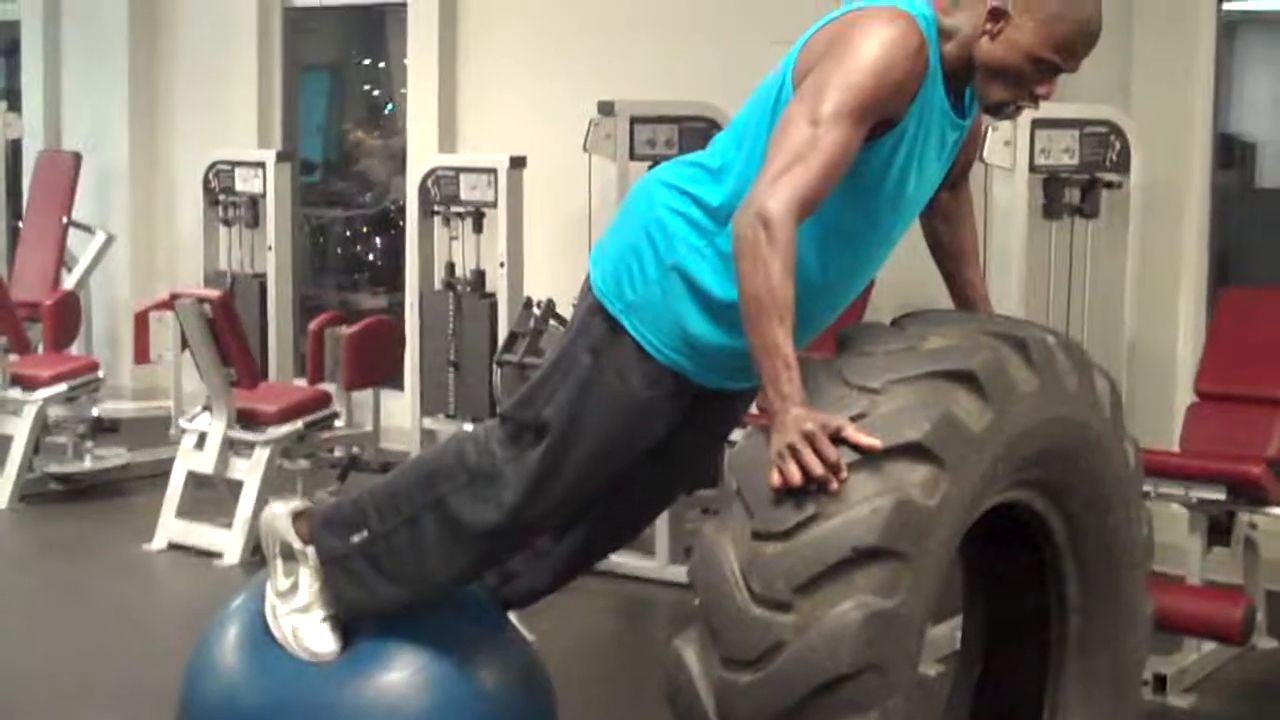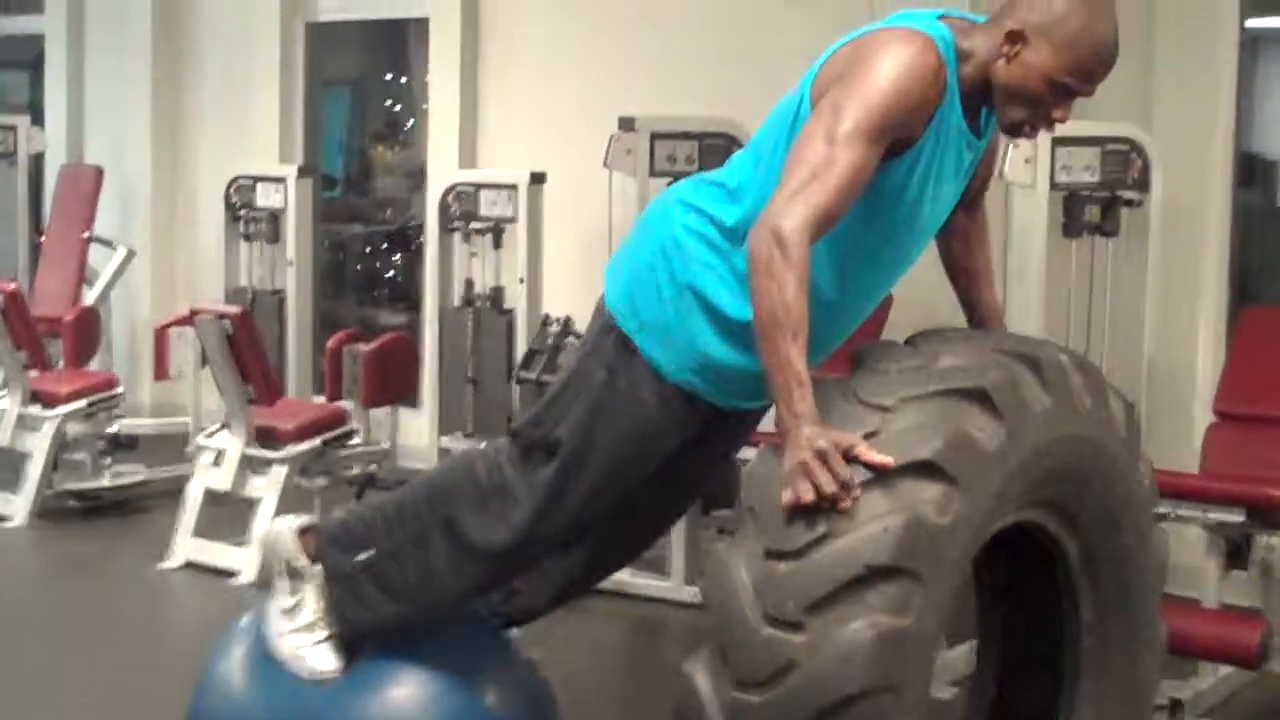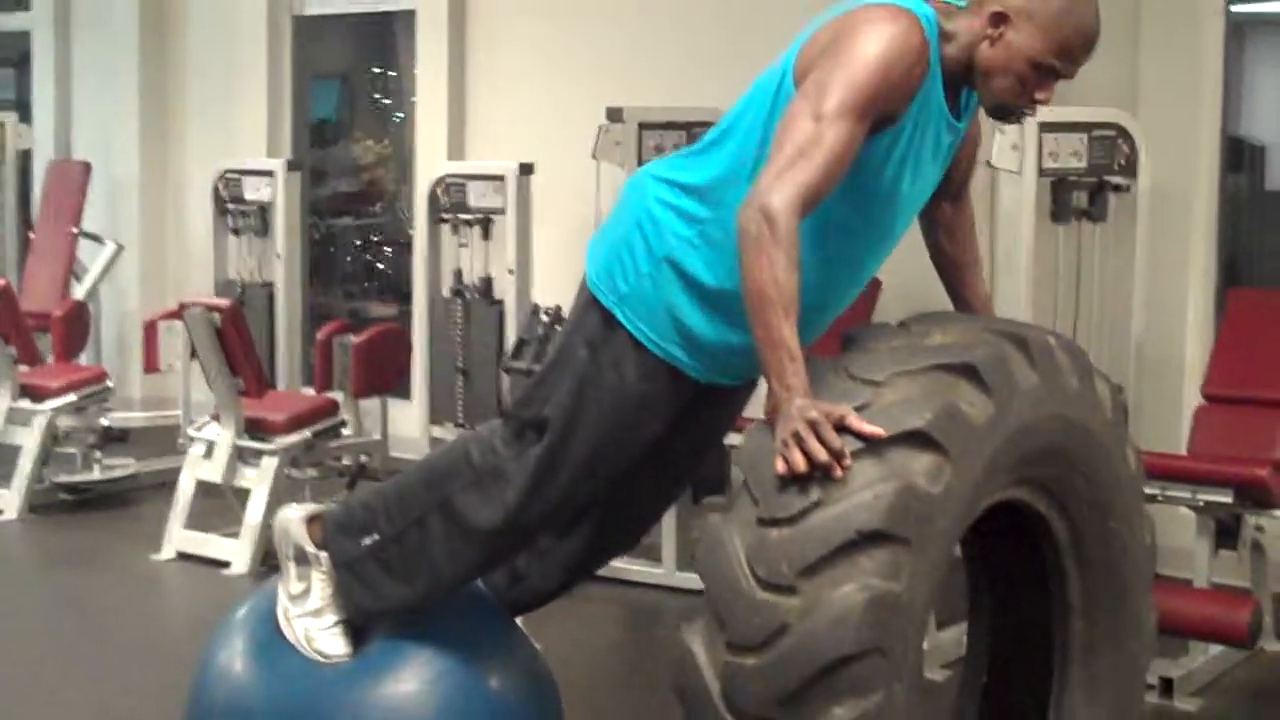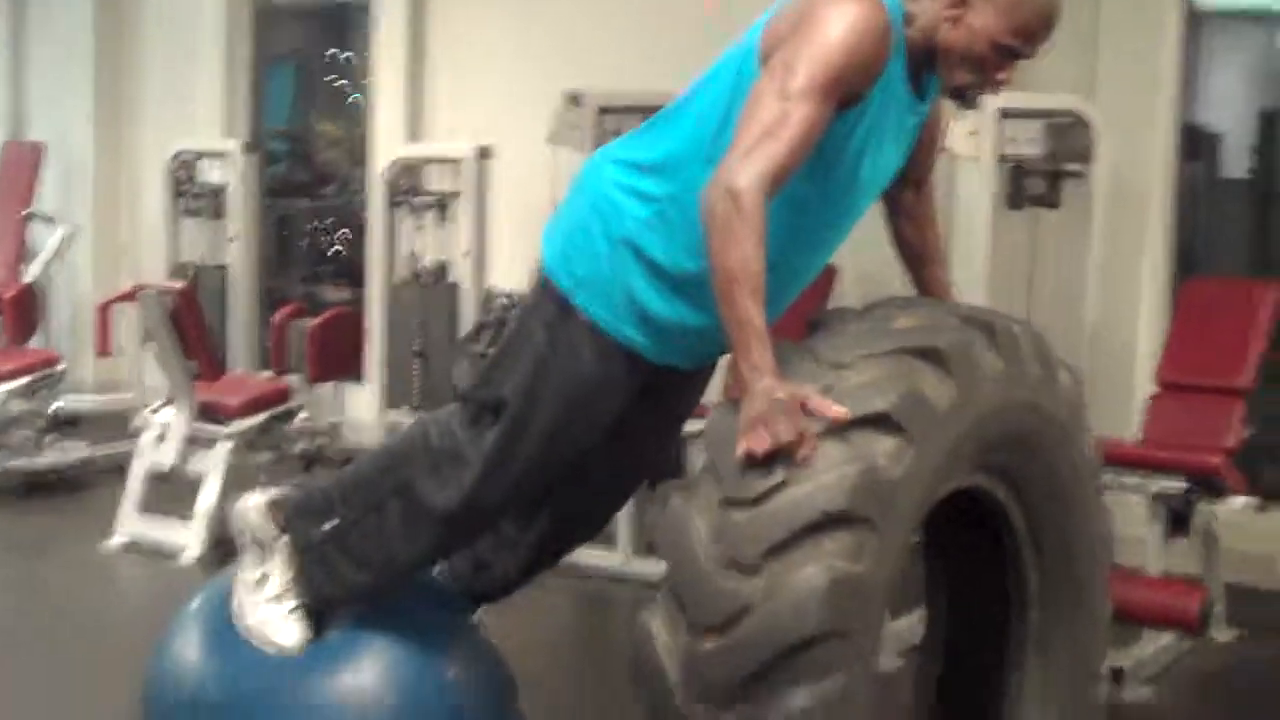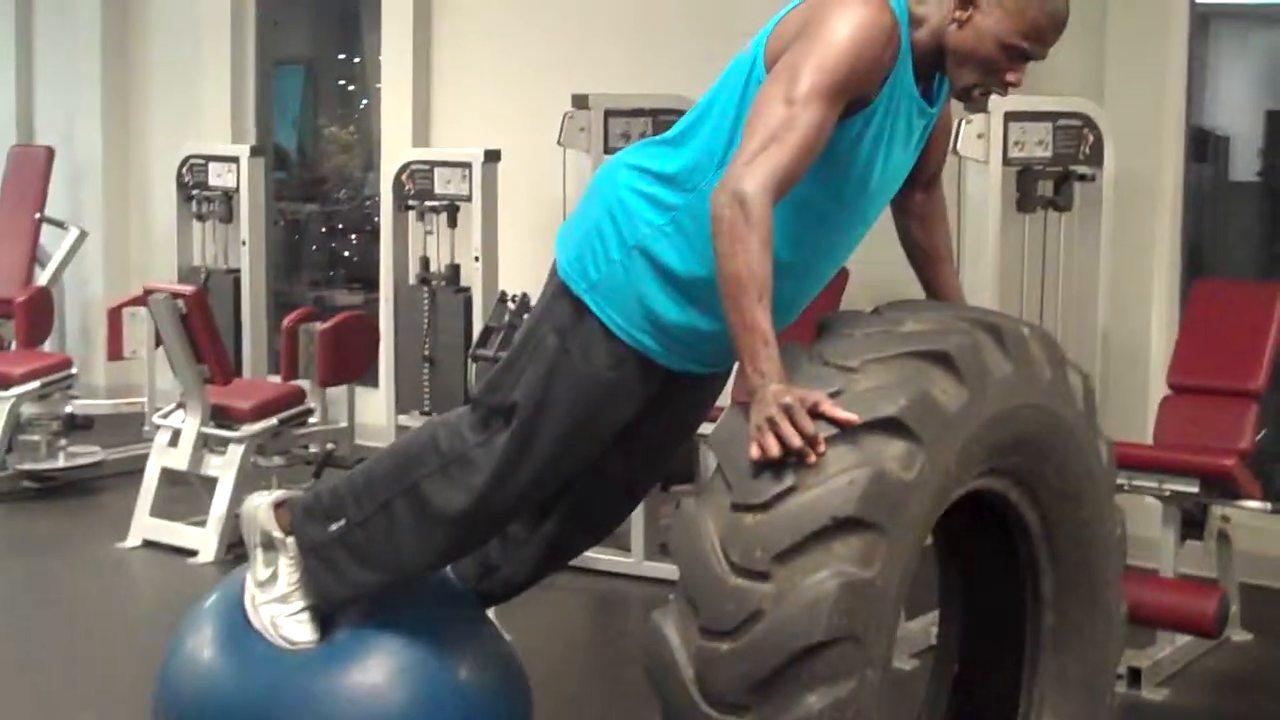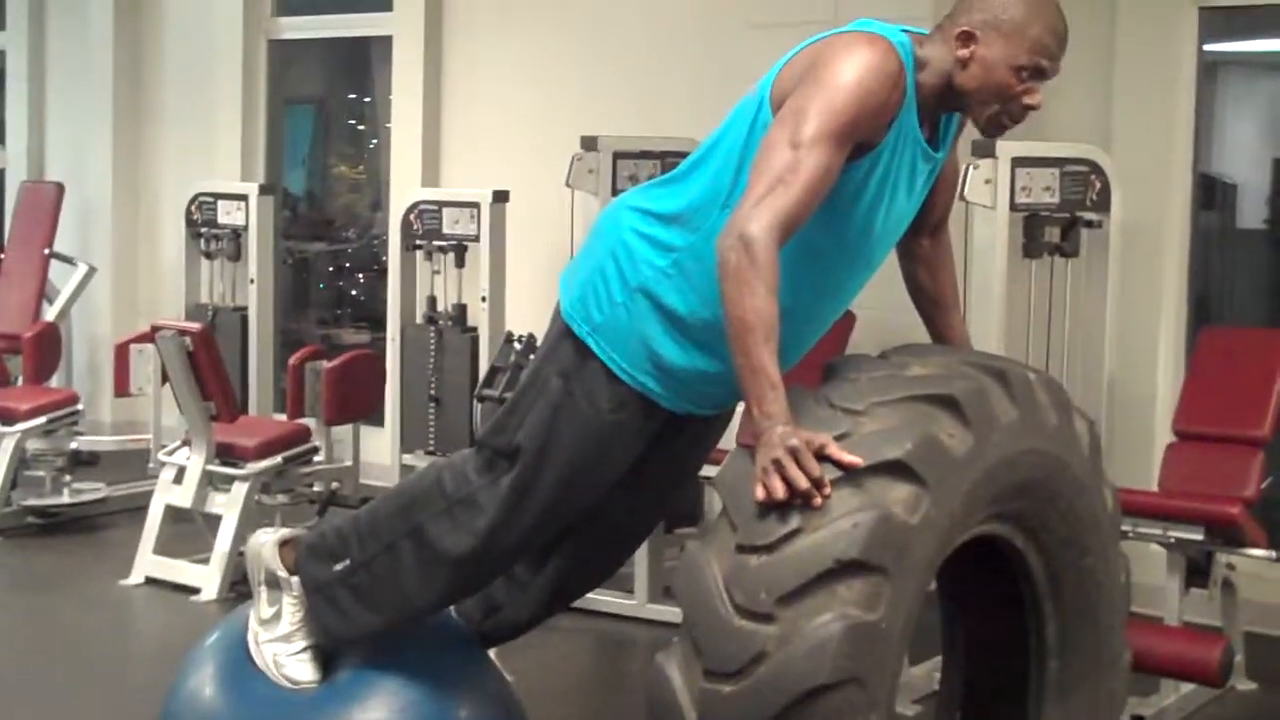
dt=0.7s
person 1, frame 1
left shoulder: (964, 99)
left elbow: (946, 197)
right elbow: (765, 215)
right wrist: (787, 406)
left hip: (733, 331)
right hip: (672, 288)
left knee: (617, 504)
right knee: (528, 468)
left ankle: (467, 591)
right ankle: (317, 543)
person 1, frame 2
left shoulder: (981, 112)
left elbow: (962, 218)
right elbow: (783, 232)
right wrist: (801, 423)
left hip: (744, 347)
right hip: (687, 306)
left knee: (619, 522)
right knee: (541, 488)
left ankle: (465, 608)
right ankle: (322, 558)
person 1, frame 3
left shoulder: (963, 94)
left elbow: (946, 205)
right elbow: (768, 209)
right wrist: (792, 398)
left hip: (732, 330)
right hip: (667, 283)
left knee: (623, 504)
right knee: (532, 466)
left ankle: (473, 593)
right ankle: (328, 543)
person 1, frame 4
left shoulder: (925, 78)
left elbow: (907, 195)
right elbow: (736, 190)
right wrist: (761, 382)
left hip: (691, 311)
right hip: (627, 264)
left knee: (584, 492)
right knee: (493, 450)
left ankle: (438, 589)
right ankle: (287, 530)
person 1, frame 5
left shoulder: (935, 77)
left elbow: (918, 192)
right elbow: (743, 193)
right wrist: (767, 382)
left hip: (704, 313)
right hip: (639, 268)
left knee: (597, 493)
right knee: (501, 453)
left ankle: (451, 583)
right ankle: (294, 531)
person 1, frame 6
left shoulder: (941, 118)
right shoulder: (863, 70)
left elbow: (925, 238)
right elbow: (750, 236)
right wrist: (774, 423)
left hip: (707, 360)
right hip: (640, 313)
left knee: (597, 537)
right knee: (506, 496)
left ankle: (454, 626)
right ankle: (299, 568)
